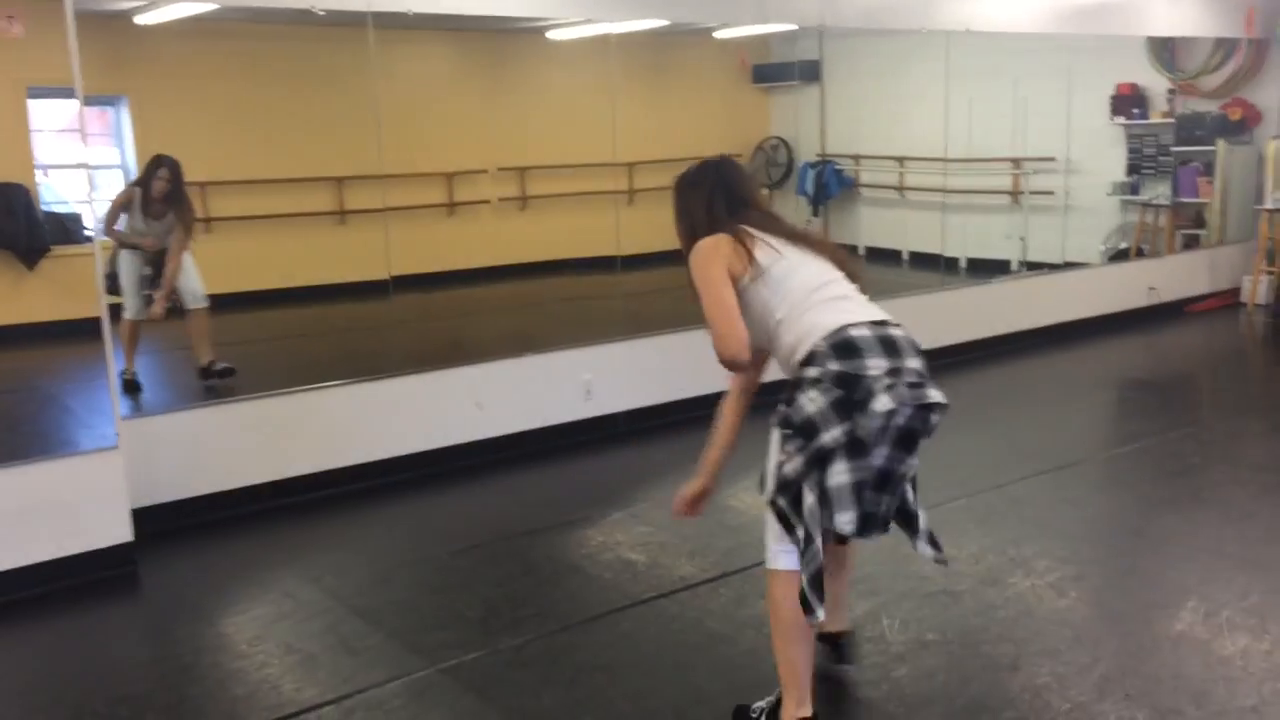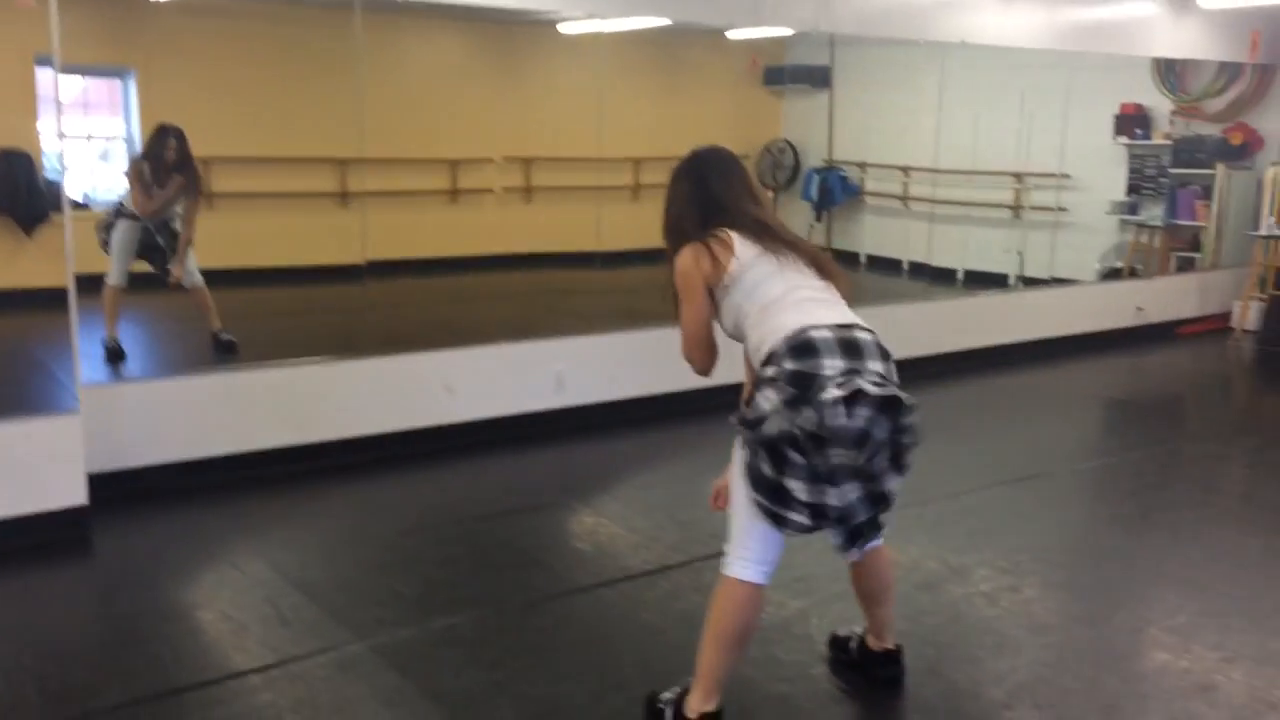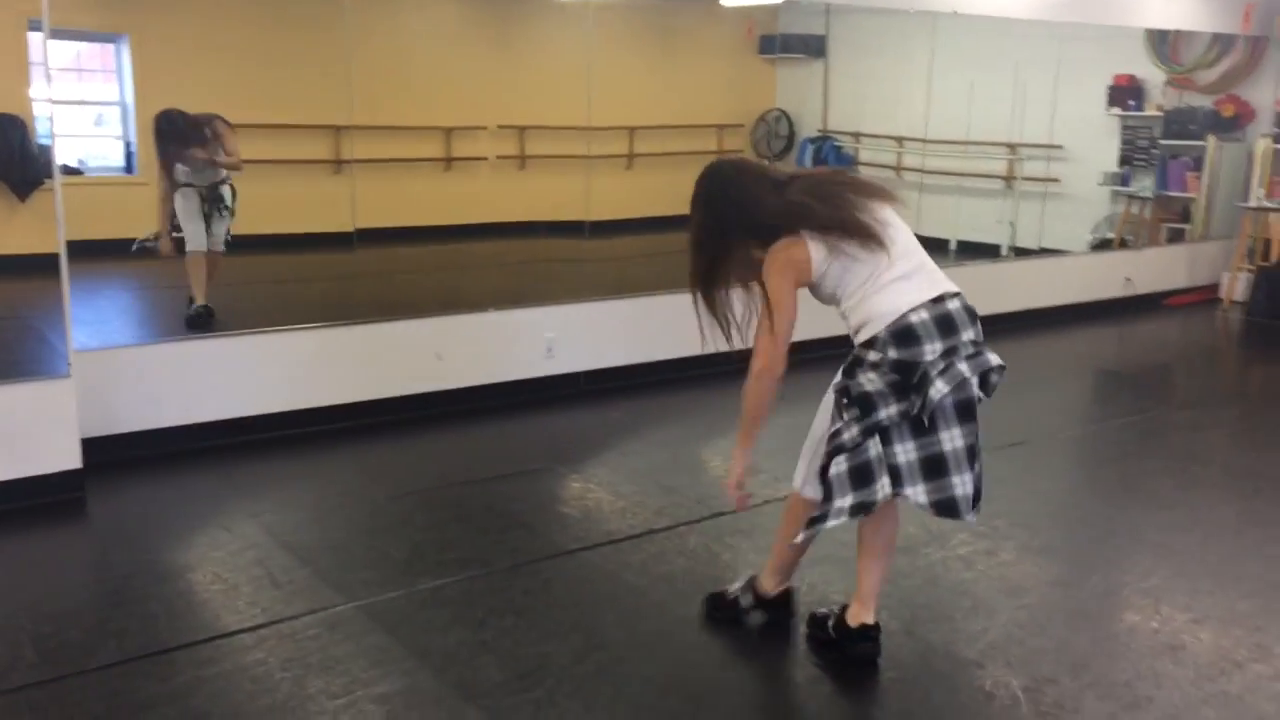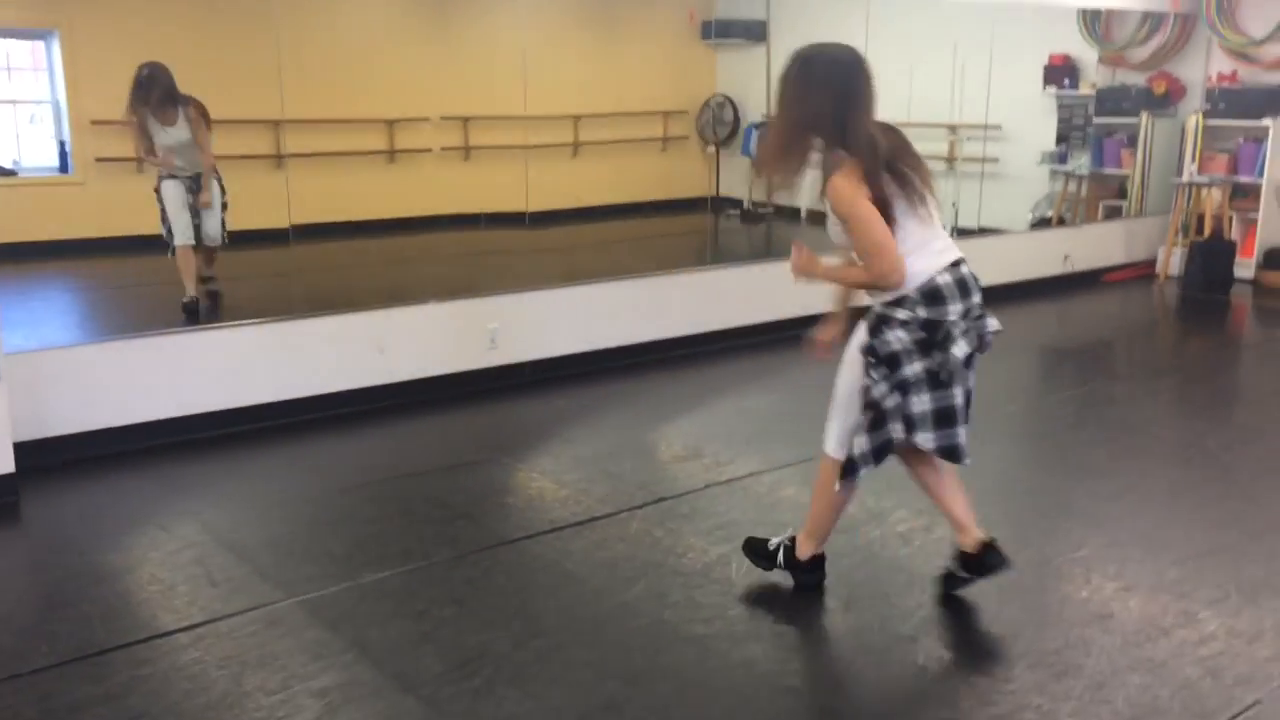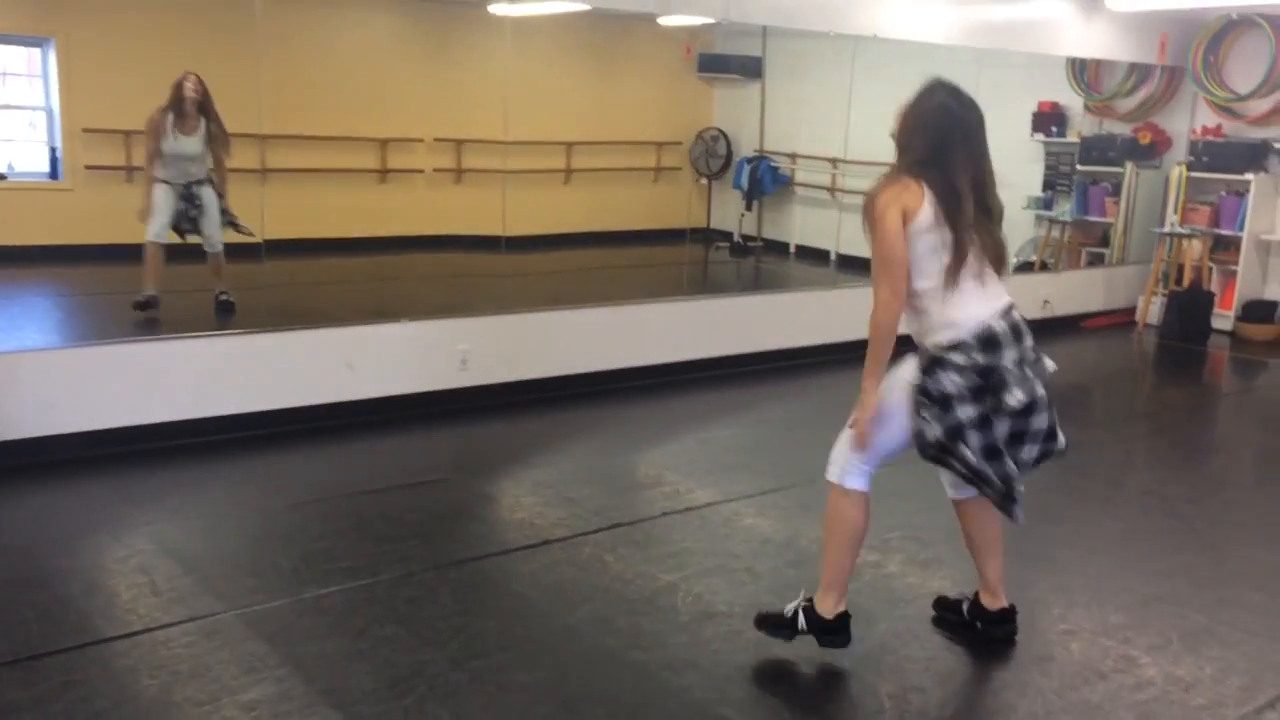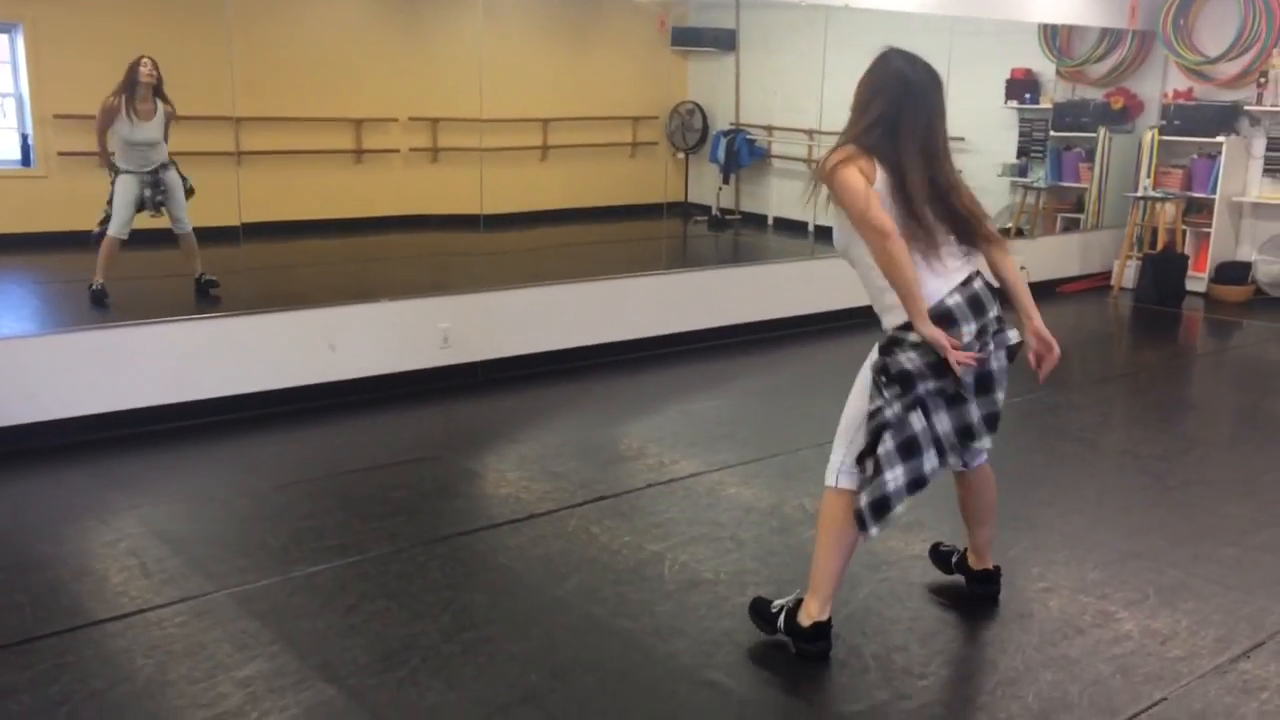
dt=0.5s
person 1, frame 1
left shoulder: (711, 249)
right shoulder: (783, 246)
left elbow: (732, 351)
right elbow: (746, 381)
left wrist: (758, 356)
right wrist: (706, 476)
left hip: (841, 372)
right hip: (899, 363)
left knee: (789, 542)
right knee: (824, 508)
right ankle: (833, 630)
person 1, frame 2
left shoulder: (697, 256)
right shoulder: (781, 245)
left elbow: (702, 361)
right wrist: (747, 463)
left hip: (803, 377)
right hip: (869, 366)
left knee: (751, 552)
right knee: (860, 520)
right ankle: (881, 649)
person 1, frame 3
left shoulder: (786, 253)
right shoulder: (845, 196)
left elbow: (770, 364)
left wrist: (741, 453)
left hip: (895, 349)
right hip: (957, 325)
left knee: (819, 472)
right knee: (883, 479)
left ankle: (769, 591)
right ankle: (860, 621)
person 1, frame 4
left shoulder: (844, 179)
right shoulder: (882, 145)
left elbow: (888, 272)
left wrist: (818, 270)
right wrist: (840, 316)
left hip: (911, 313)
right hip: (955, 293)
left knee: (846, 443)
right knee: (907, 435)
left ankle: (804, 556)
right ankle: (974, 543)
person 1, frame 5
left shoulder: (894, 194)
right shoulder: (968, 196)
left elbow: (891, 301)
left wrist: (870, 387)
left hip: (957, 360)
right hip: (1006, 341)
left knee: (849, 460)
right knee: (964, 477)
left ankle: (827, 611)
right ankle: (994, 606)
person 1, frame 6
left shoulder: (844, 164)
right shoulder: (932, 167)
left elbow: (885, 238)
right elbow: (992, 240)
left wrist: (926, 331)
right wrist: (1033, 320)
left hip: (918, 334)
right hip: (978, 313)
left knee: (847, 472)
right knee: (965, 449)
left ankle: (811, 617)
right ankle: (981, 566)
person 2, frame 1
left shoulder: (180, 209)
right shoulder: (131, 196)
left elbow: (176, 257)
right elbow: (109, 229)
left wrist: (162, 297)
right wrist: (142, 242)
left hip: (170, 249)
right hip: (135, 250)
left knee: (196, 296)
right knee: (134, 309)
left ankle: (206, 362)
right ankle: (128, 369)
person 2, frame 2
left shoulder: (188, 175)
right shoulder: (138, 168)
left elbow: (188, 223)
right elbow: (146, 210)
left wrist: (179, 263)
right wrist: (173, 191)
left hip: (168, 218)
right hip: (131, 217)
left knee: (191, 273)
right knee: (116, 273)
left ankle: (218, 331)
right ankle: (111, 338)
person 2, frame 3
left shoulder: (214, 127)
right shoulder: (169, 148)
left elbow: (237, 162)
right elbow: (165, 191)
left wrist: (209, 159)
right wrist: (164, 235)
left hip: (218, 185)
right hip: (187, 187)
left knee: (217, 243)
right knee: (195, 241)
left ankle: (198, 298)
right ankle: (198, 304)
person 2, frame 4
left shoulder: (189, 109)
right shoulder: (142, 117)
left elbow: (205, 150)
right elbow: (144, 156)
left wrist: (206, 189)
right wrist: (158, 162)
left hip: (203, 176)
right hip: (172, 179)
left knee: (212, 235)
right knee: (182, 236)
left ankle: (206, 276)
right ankle: (191, 296)
person 2, frame 5
left shoulder: (210, 125)
right shoulder: (159, 120)
left elbow: (219, 163)
right elbow: (150, 161)
left wrist: (223, 196)
right wrist: (147, 198)
left hip: (200, 185)
right hip: (166, 185)
left knee: (213, 240)
right knee: (155, 232)
left ankle: (221, 292)
right ankle: (150, 292)
person 2, frame 6
left shoulder: (165, 110)
right shoulder: (115, 104)
right elbow: (101, 135)
right wrist: (109, 164)
left hip: (162, 170)
right hip: (128, 173)
left knee: (183, 224)
right knee: (118, 227)
left ankle: (199, 276)
right ankle: (97, 283)
